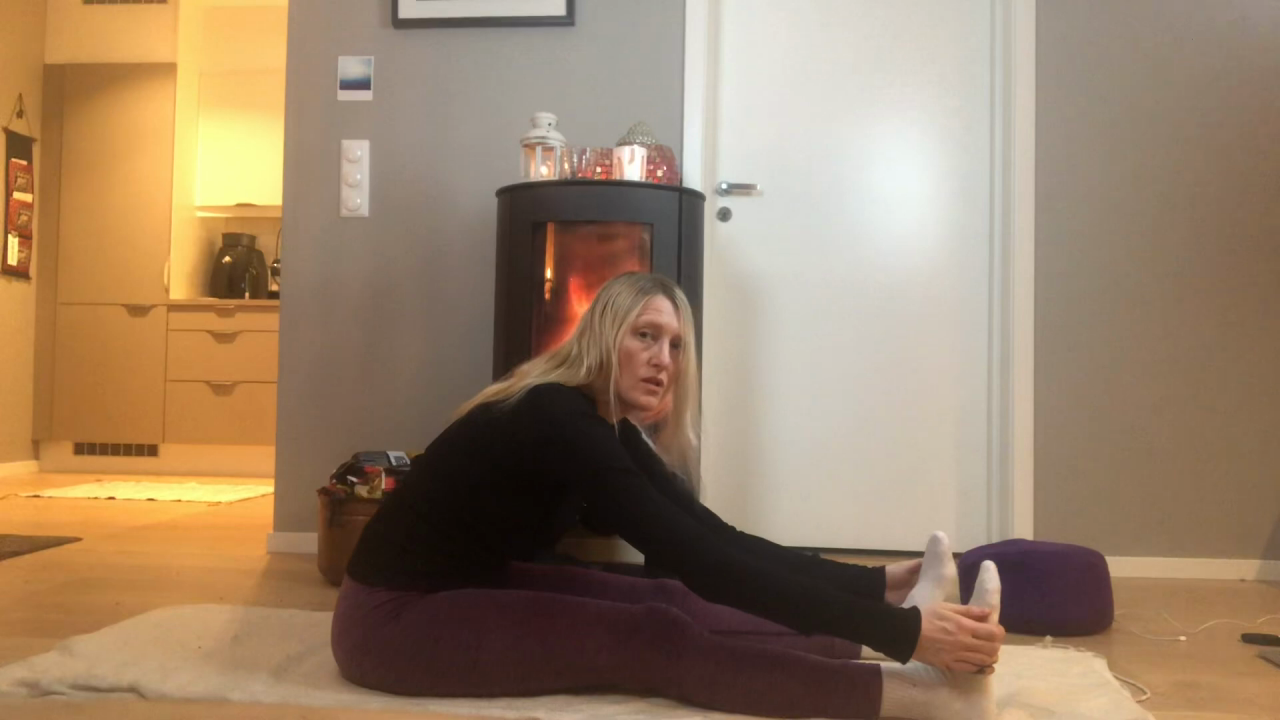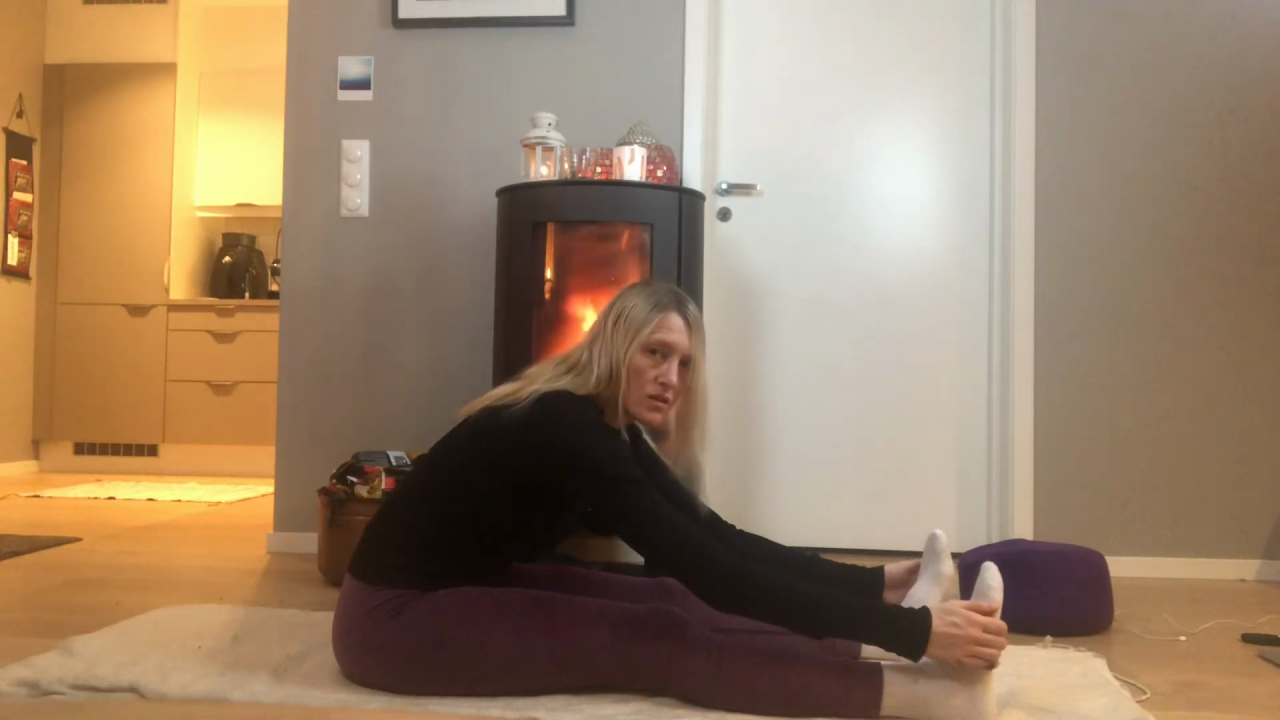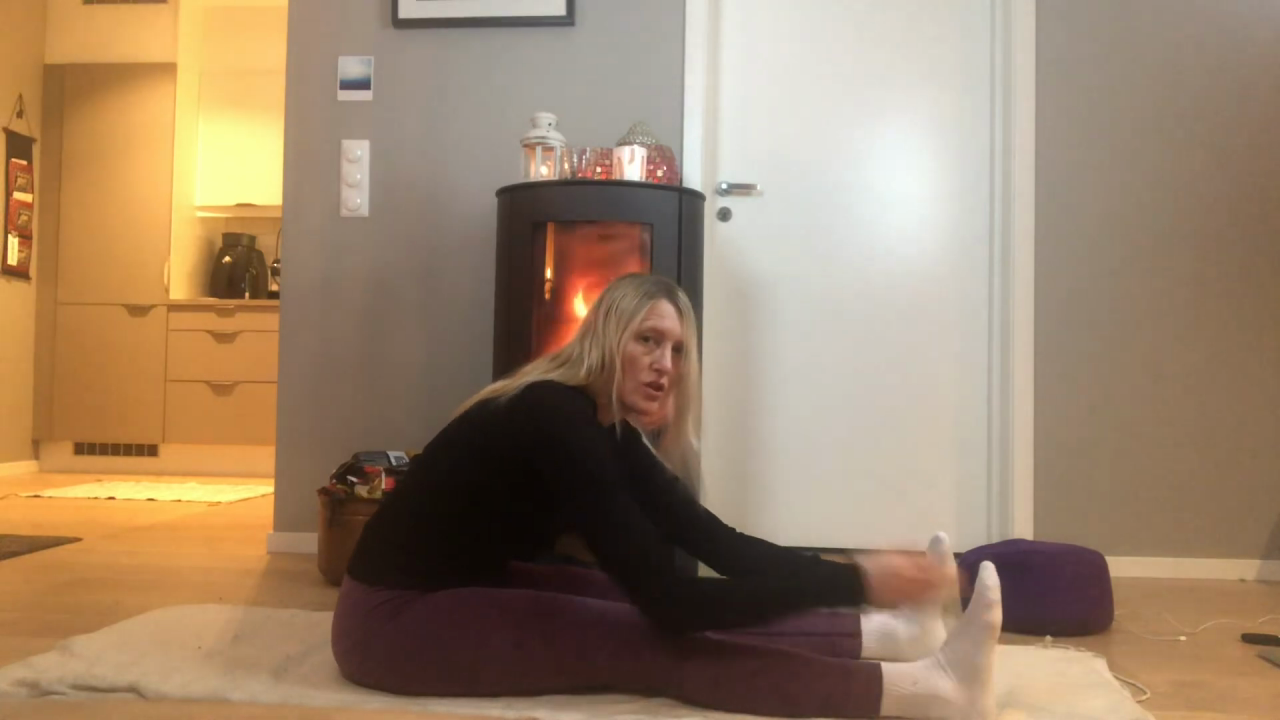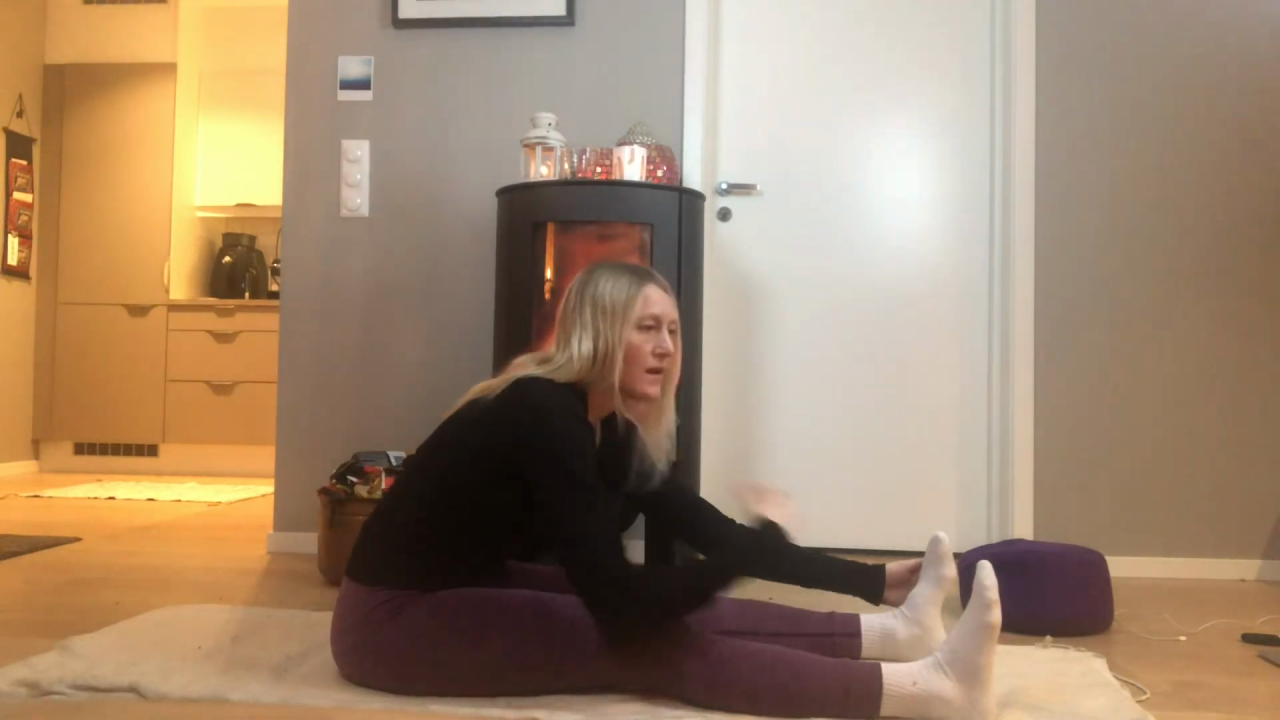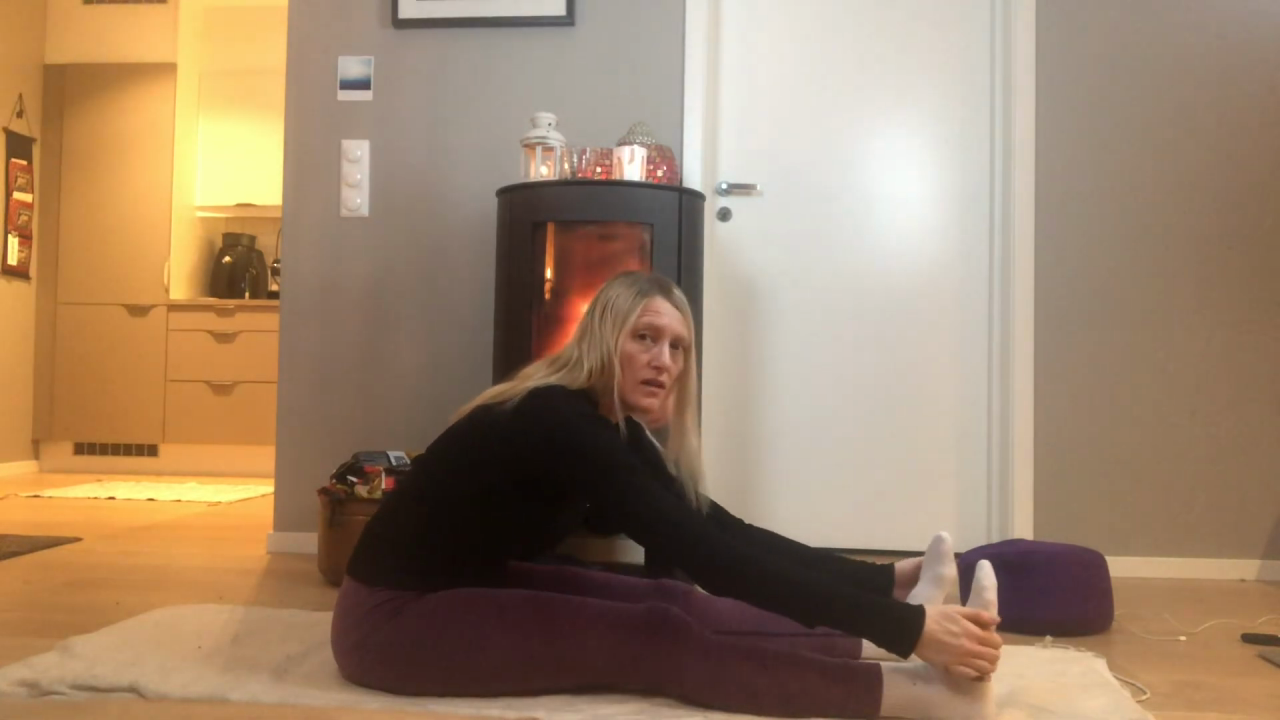
dt=1s
person 1, frame 1
left shoulder: (608, 427)
right shoulder: (559, 421)
left elbow: (718, 541)
right elbow: (705, 567)
left wrist: (876, 586)
right wrist: (899, 632)
left hip: (473, 588)
right hip: (396, 618)
left knee: (665, 602)
right knee: (656, 637)
person 1, frame 2
left shoulder: (612, 428)
right shoulder: (566, 428)
left elbow: (722, 542)
right elbow: (717, 579)
left wrist: (876, 585)
right wrist: (913, 635)
left hip: (472, 588)
right hip: (396, 617)
left knee: (668, 604)
right knee: (657, 639)
left ankle: (890, 612)
person 1, frame 3
left shoulder: (611, 431)
right shoulder: (555, 419)
left elbow: (718, 545)
right elbow: (668, 598)
left wrist: (866, 583)
right wrist: (859, 584)
left hip: (474, 589)
right hip: (396, 619)
left knee: (662, 620)
right knee: (652, 641)
left ankle: (897, 635)
person 1, frame 4
left shoulder: (609, 429)
right shoulder: (544, 415)
left elbow: (712, 537)
right elbow: (621, 611)
left wrist: (872, 580)
right wrist: (768, 536)
left hip: (472, 592)
right hip: (396, 620)
left knee: (672, 608)
right knee: (658, 641)
left ankle: (893, 631)
person 1, frame 5
left shoulder: (615, 428)
right shoulder: (561, 422)
left elbow: (727, 533)
right elbow: (713, 560)
left wrist: (885, 583)
right wrist: (904, 626)
left hip: (474, 588)
right hip: (395, 619)
left knee: (670, 603)
right knee: (657, 638)
